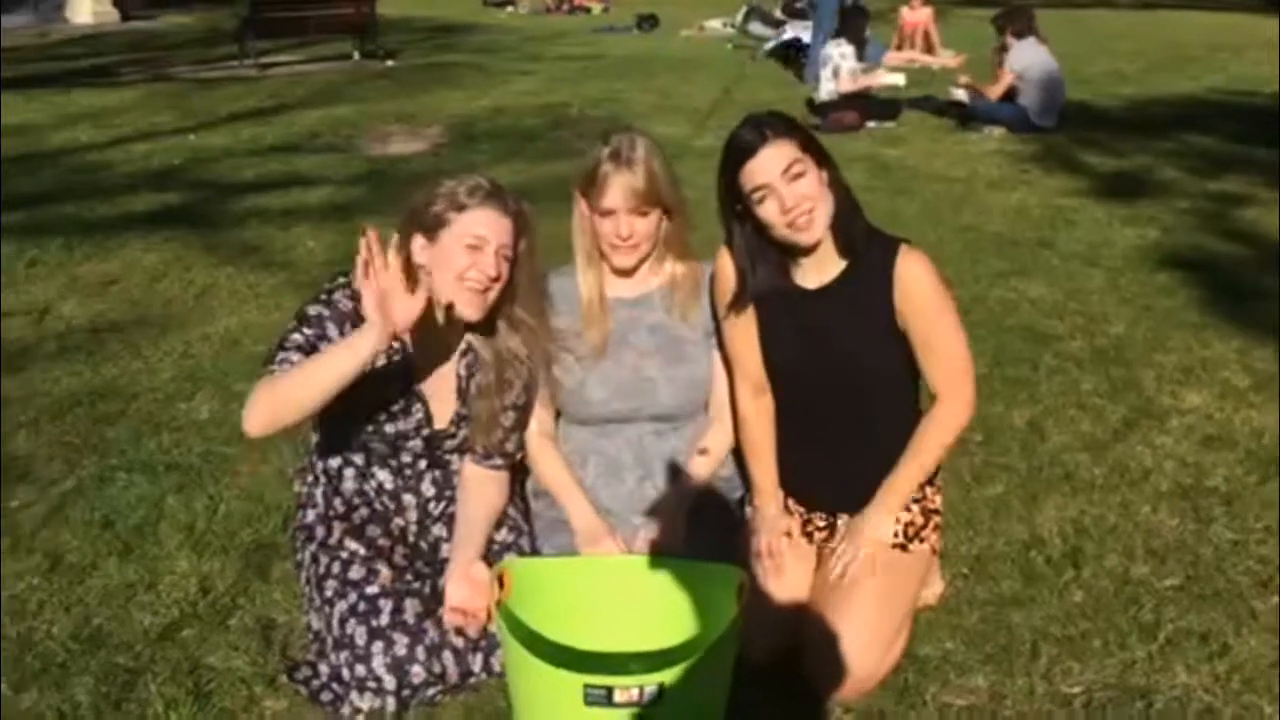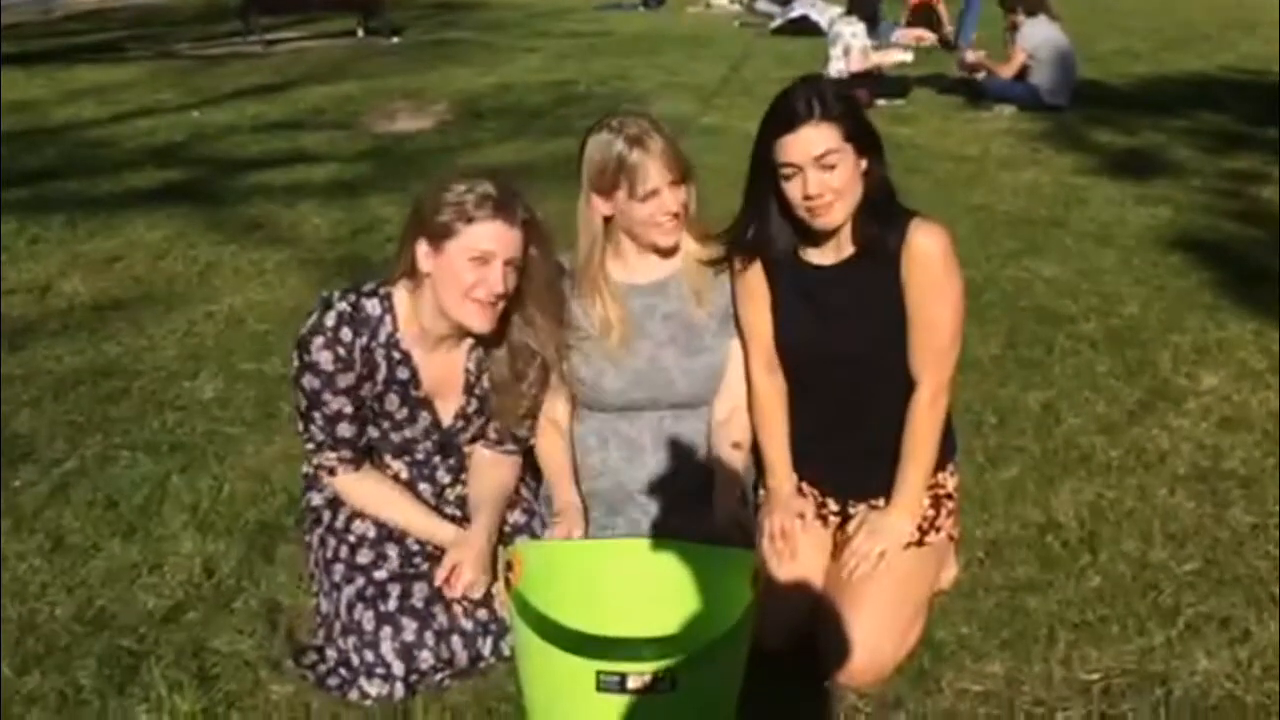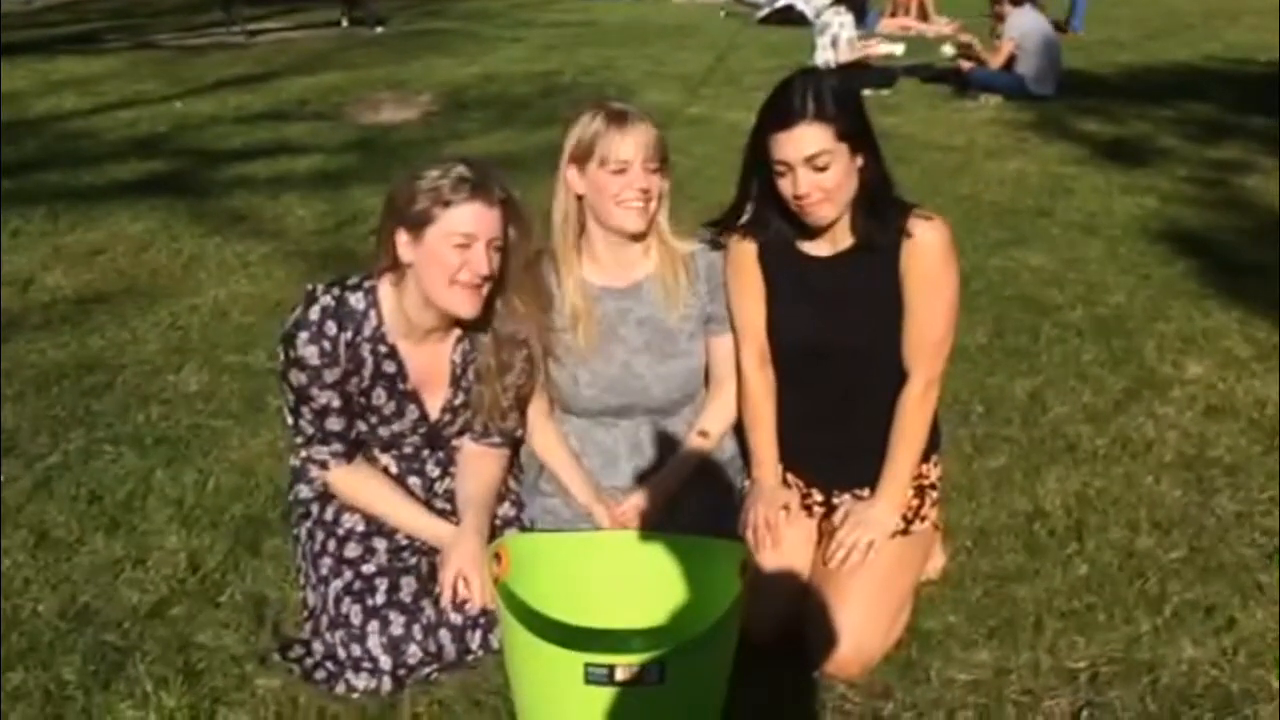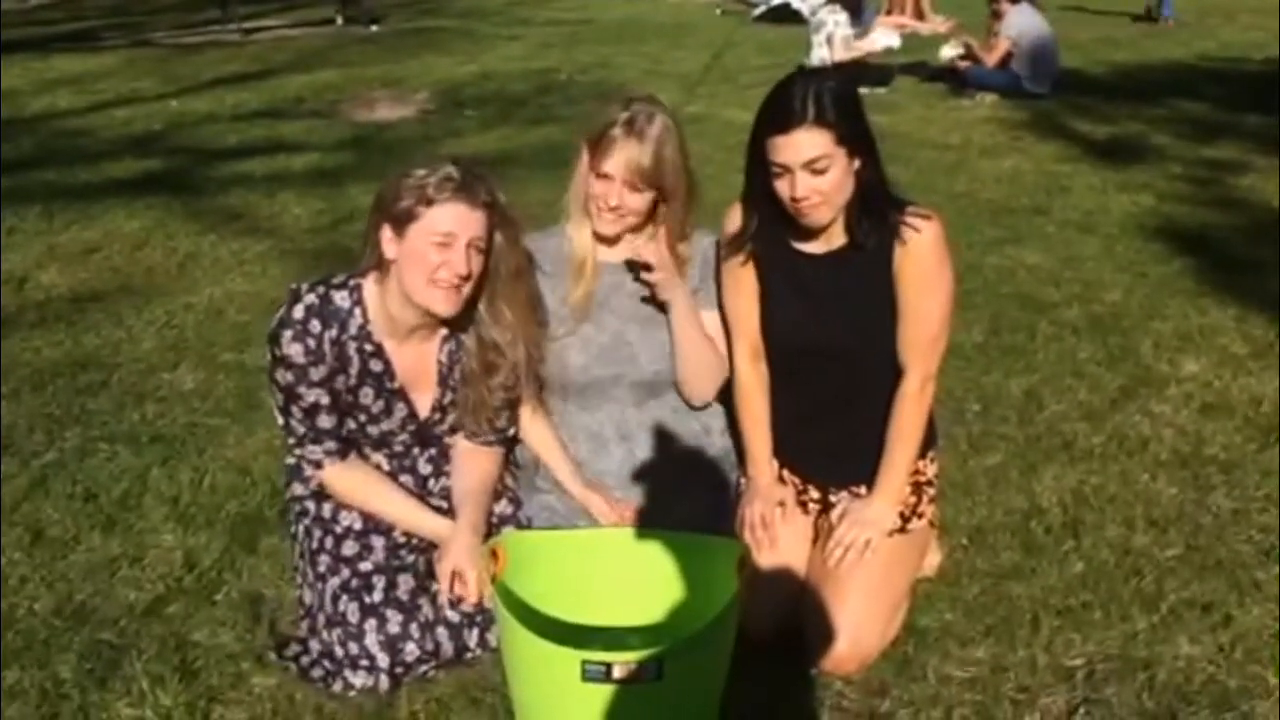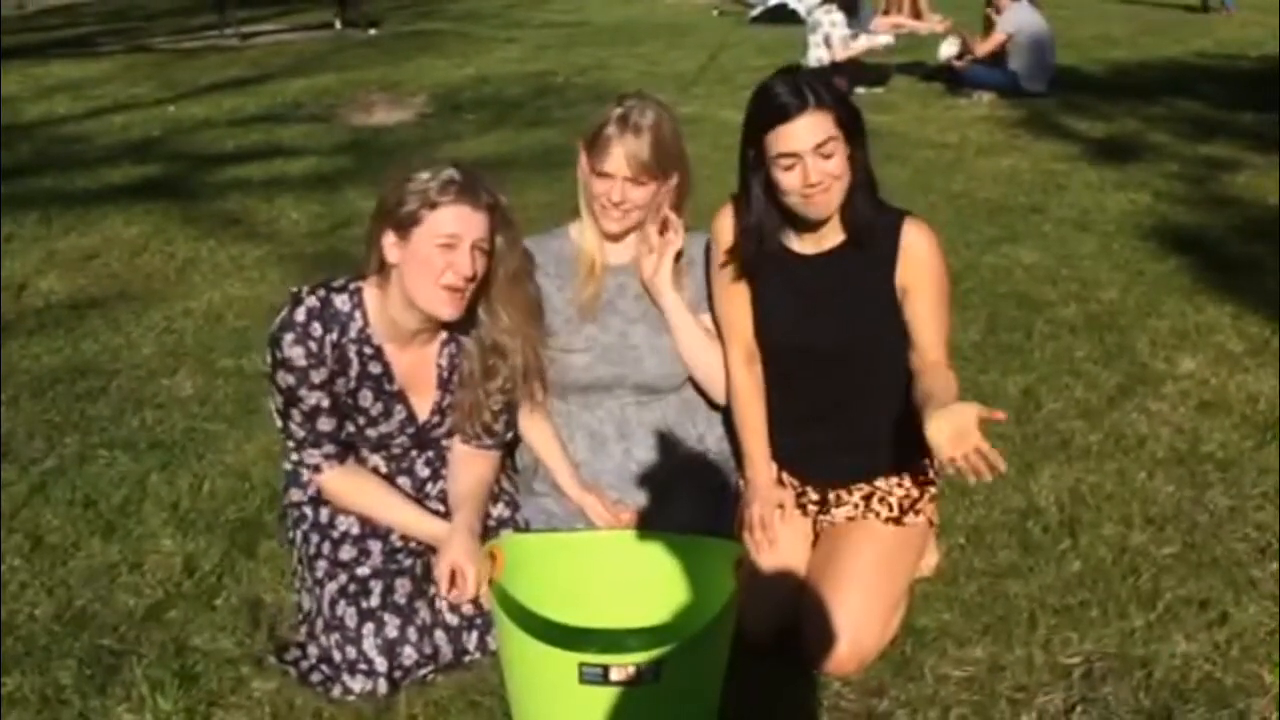
dt=1s
person 1, frame 1
left shoulder: (902, 269)
right shoulder: (738, 270)
left elbow: (955, 400)
right elbow: (752, 394)
left wrist: (880, 512)
right wrist: (766, 505)
left hip: (889, 497)
right hip: (794, 496)
left knee: (840, 674)
right knee: (754, 645)
left ankle: (908, 571)
right ankle: (836, 576)
person 1, frame 2
left shoulder: (919, 245)
right shoulder: (761, 247)
left elbow: (931, 387)
right elbow: (766, 372)
left wrist: (901, 515)
right wrist: (780, 488)
left hip: (902, 478)
right hip: (807, 477)
left knee: (856, 663)
right knee: (770, 633)
left ankle: (924, 557)
person 1, frame 3
left shoulder: (917, 239)
right shoulder: (753, 233)
left elbow: (922, 379)
right elbow: (755, 361)
left wrist: (886, 505)
right wrist: (765, 480)
left hip: (885, 468)
right hip: (792, 466)
left knee: (842, 653)
right knee: (757, 625)
left ankle: (911, 545)
right ankle: (842, 550)
person 1, frame 4
left shoulder: (911, 237)
right shoulder: (747, 228)
left elbow: (918, 377)
right elbow: (749, 358)
left wrist: (883, 502)
right wrist: (760, 477)
left hip: (884, 465)
right hip: (786, 461)
left knee: (839, 649)
right knee: (752, 622)
left ankle: (905, 545)
right ankle: (823, 541)
person 1, frame 5
left shoulder: (905, 241)
right shoulder: (738, 229)
left elbow: (929, 362)
right elbow: (743, 360)
left wrist: (941, 412)
right wrist: (759, 477)
left hip: (885, 469)
right hip: (784, 464)
left knee: (838, 649)
right knee: (751, 624)
left ankle: (904, 547)
right ankle: (840, 550)
person 2, frame 1
left shoulder: (511, 344)
right shoulder: (347, 309)
left elbow: (489, 465)
right elbow: (258, 420)
left wrist: (466, 561)
right wrist: (373, 338)
left hip: (463, 514)
right hip: (355, 517)
right knee: (386, 676)
left ankle: (431, 594)
person 2, frame 2
left shoulder: (519, 335)
right shoulder: (341, 330)
left elbow: (498, 448)
right elbow: (344, 471)
left wrist: (481, 534)
right wrist: (452, 539)
left hip: (472, 499)
right hip: (367, 505)
right knee: (397, 654)
person 2, frame 3
left shoulder: (504, 322)
right shoulder: (327, 324)
left elbow: (487, 442)
right elbow: (335, 465)
left wrist: (471, 534)
right wrist: (446, 538)
left hip: (463, 498)
right hip: (355, 503)
right knee: (383, 648)
person 2, frame 4
left shoulder: (487, 322)
right shoulder: (312, 323)
left elbow: (480, 439)
right elbow: (328, 463)
left wrist: (469, 530)
right wrist: (444, 532)
left hip: (456, 495)
right hip: (349, 502)
right knee: (377, 653)
person 2, frame 5
left shoulder: (487, 326)
right shoulder: (312, 326)
left elbow: (477, 442)
right elbow: (327, 468)
left wrist: (464, 530)
right wrist: (439, 534)
left hip: (454, 499)
right hip: (348, 506)
right knee: (375, 655)
person 3, frame 1
left shoulder: (706, 290)
right shoulder: (554, 300)
left elbow: (725, 417)
right elbow: (535, 432)
left wrist: (676, 505)
right wrist: (585, 521)
left hip: (692, 507)
right hip: (579, 513)
person 3, frame 2
left shoulder: (723, 276)
right shoulder: (567, 288)
left elbow: (733, 407)
right elbow: (551, 417)
left wrist: (727, 504)
right wrist: (567, 504)
left hip: (701, 513)
right hip: (596, 515)
person 3, frame 3
left shoulder: (703, 267)
right shoulder: (542, 283)
left elbow: (727, 389)
right elbow: (535, 414)
left wrist: (663, 486)
right wrist: (591, 501)
left hip: (691, 492)
right hip: (573, 500)
person 3, frame 4
left shoulder: (700, 256)
right shoulder: (537, 261)
left elbow: (704, 390)
right elbow: (522, 398)
left wrist: (675, 293)
right wrist: (578, 489)
left hip: (685, 483)
right hip: (569, 493)
person 3, frame 5
left shoulder: (699, 259)
right shoulder: (538, 263)
left elbow: (726, 388)
right elbow: (524, 400)
left wrist: (664, 290)
right wrist: (577, 491)
left hip: (682, 486)
right hip: (567, 494)
